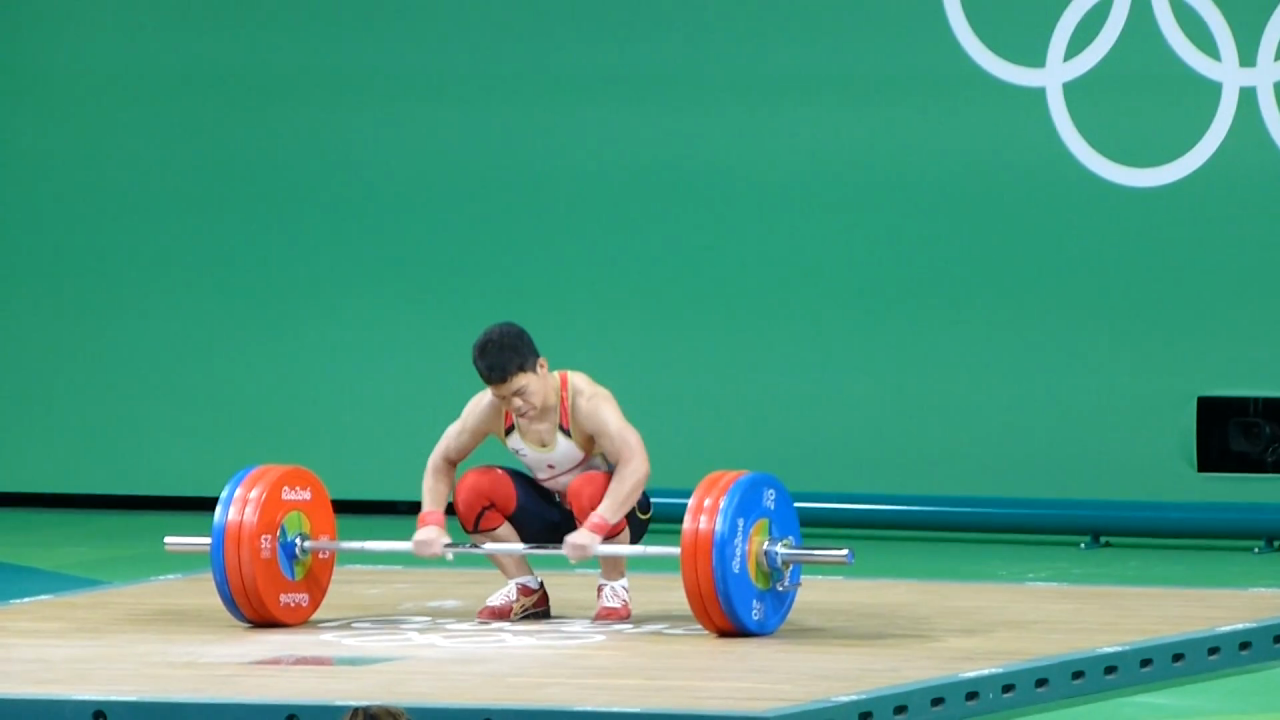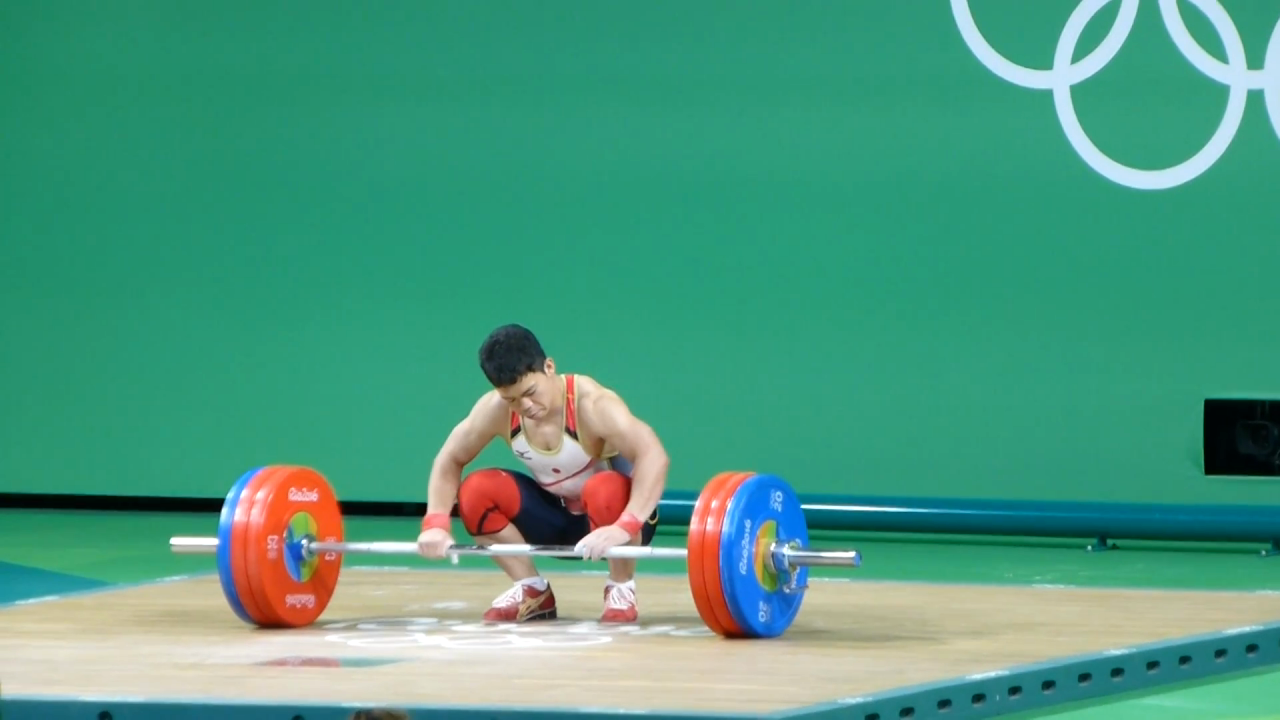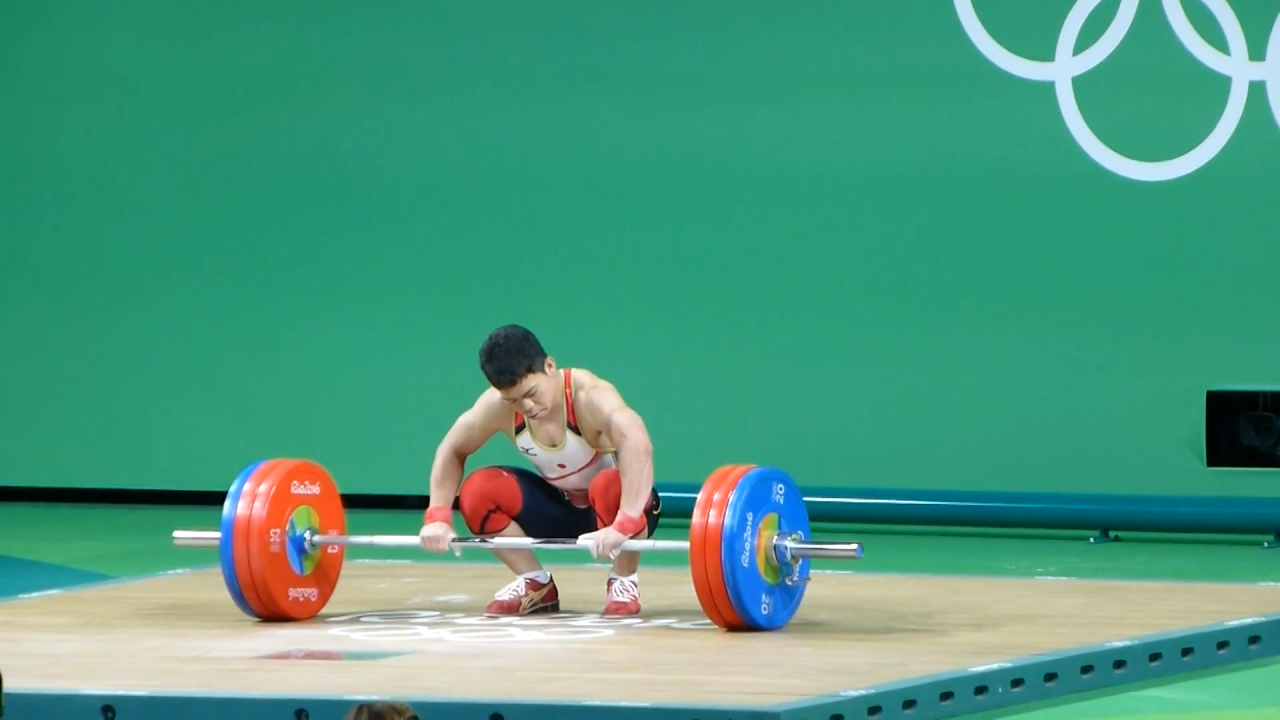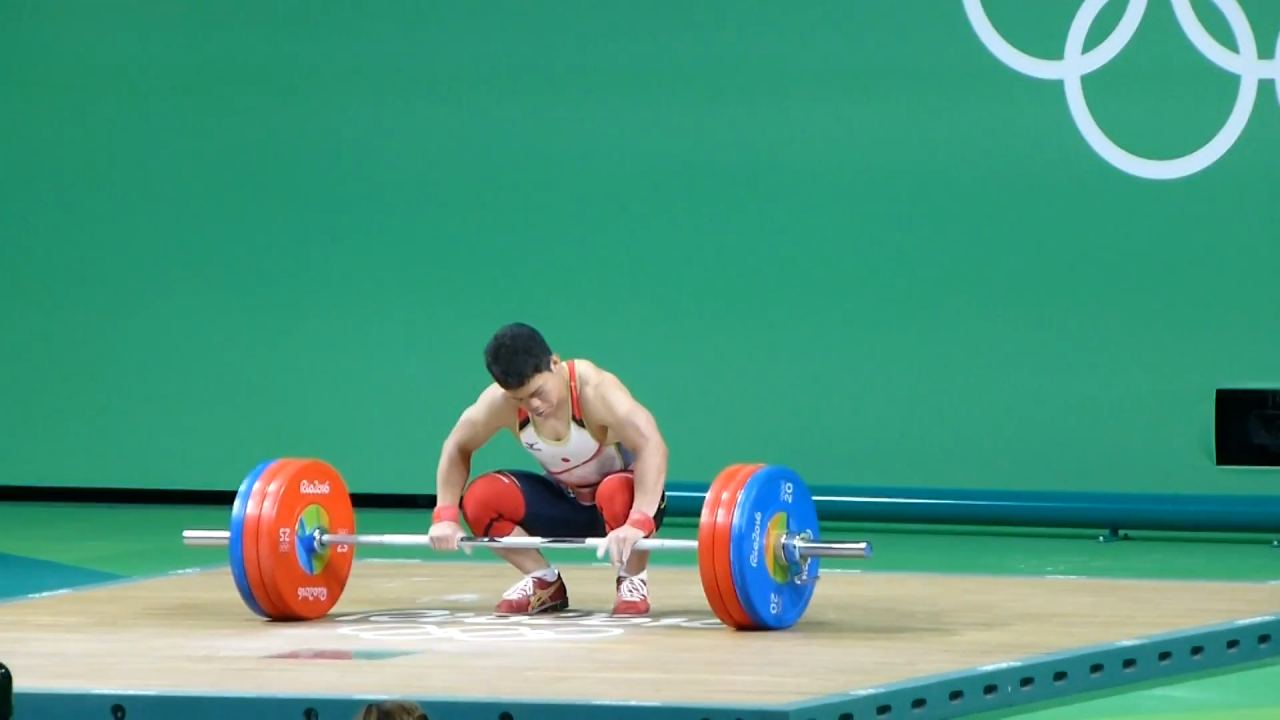
dt=0.4s
person 1, frame 1
left shoulder: (585, 399)
right shoulder: (486, 408)
left elbow: (637, 463)
right elbow: (443, 460)
left wrist: (594, 527)
right wrist: (431, 521)
left hip: (604, 504)
right hip: (553, 508)
left knee: (588, 490)
right knee: (471, 489)
left ankle: (614, 586)
right ankle: (527, 588)
person 1, frame 2
left shoulder: (592, 403)
right shoulder: (494, 409)
left elbow: (654, 456)
right elbow: (450, 459)
left wrist: (625, 526)
right wrist: (436, 524)
left hip: (615, 516)
right hip: (557, 517)
left knee: (605, 490)
right knee: (476, 491)
left ankle: (621, 588)
right ankle: (532, 589)
person 1, frame 3
left shoulder: (589, 395)
right shoulder: (496, 405)
left elbow: (638, 446)
right elbow: (452, 451)
left wrist: (622, 527)
right wrist: (437, 516)
left hip: (610, 508)
right hip: (561, 509)
left knee: (611, 487)
right knee: (478, 490)
left ankle: (624, 582)
right ankle: (536, 583)
person 1, frame 4
left shoulder: (595, 388)
right shoulder: (499, 401)
left elbow: (653, 446)
right elbow: (457, 448)
left wrist: (637, 523)
right wrist: (445, 516)
left hip: (619, 501)
right hip: (566, 503)
left knee: (618, 492)
right knee: (480, 499)
left ankle: (632, 580)
right ankle: (544, 581)
